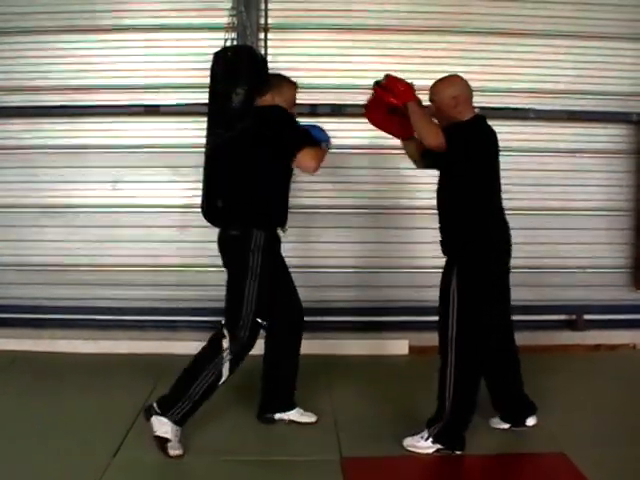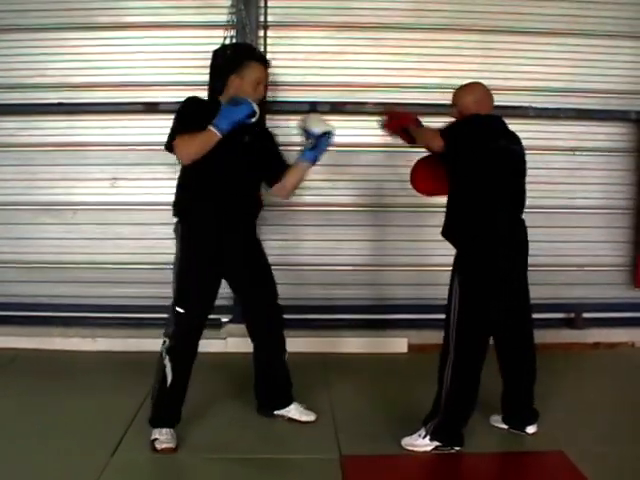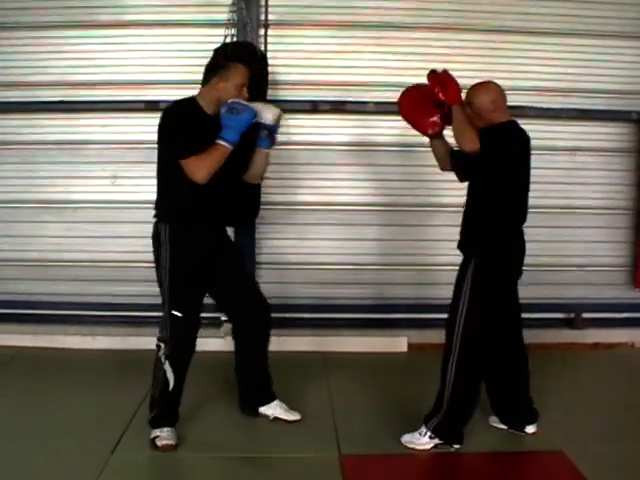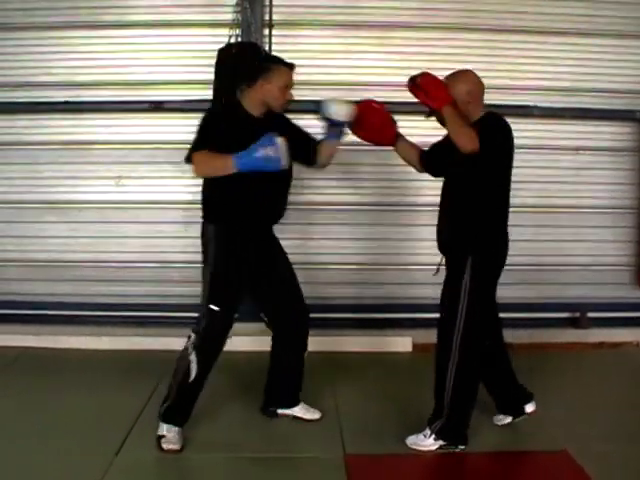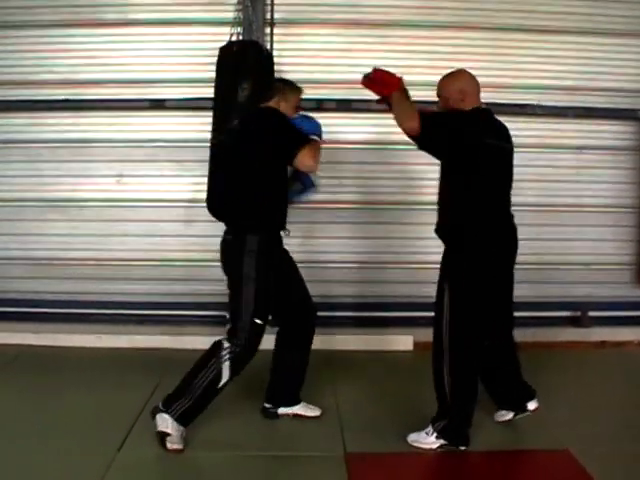
dt=0.5s
person 1, frame 1
left shoulder: (236, 126)
right shoulder: (273, 117)
right elbow: (308, 162)
right wrist: (319, 140)
left hip: (251, 237)
right hip: (253, 239)
left knee: (288, 319)
right knee: (240, 333)
left ankle: (278, 403)
right ankle: (168, 414)
person 1, frame 2
left shoulder: (258, 134)
right shoulder: (197, 111)
left elbow: (282, 188)
right elbow: (184, 153)
left wrist: (310, 155)
right wrist: (223, 123)
left hip: (241, 236)
right hip: (197, 234)
left knee: (268, 321)
right knee: (184, 328)
left ankle: (277, 400)
right ankle: (163, 420)
person 1, frame 3
left shoulder: (230, 121)
right shoulder: (180, 116)
left elbow: (251, 177)
right elbow: (198, 172)
left wrist: (263, 140)
right wrist: (229, 137)
left hip: (216, 237)
right hip: (179, 237)
left knee: (254, 313)
right knee: (179, 330)
left ankle: (259, 399)
right ankle: (162, 419)
person 1, frame 4
left shoulder: (282, 128)
right shoulder: (222, 119)
left elbow: (319, 158)
right elbow: (202, 166)
left wrist: (334, 133)
right wrist: (246, 161)
left hip: (262, 237)
right hip: (225, 236)
left knee: (293, 318)
right knee: (213, 329)
left ankle: (283, 399)
right ankle: (172, 419)
person 1, frame 5
left shoulder: (239, 136)
right shoulder: (262, 134)
right elbow: (308, 162)
left wrist: (288, 194)
right wrist: (311, 135)
left hip: (264, 241)
right hip: (251, 243)
left knee: (299, 317)
right knee: (242, 337)
left ankle: (281, 398)
right ankle: (172, 413)
person 2, frame 1
left shoulder: (473, 133)
right shoulder: (469, 134)
left elbow: (433, 141)
right elbow: (424, 157)
left wrist: (407, 101)
right wrist: (399, 127)
left hip: (472, 252)
right hip: (489, 246)
left knee: (461, 340)
right knee: (495, 330)
left ankle: (446, 433)
right ankle: (517, 409)
person 2, frame 2
left shoulder: (477, 129)
right shoulder: (509, 141)
left elbow: (434, 141)
left wrist: (405, 124)
right wrist: (455, 183)
left hip: (481, 251)
right hip: (512, 245)
left knee: (464, 339)
right knee: (514, 331)
left ankle: (444, 430)
right ankle: (520, 414)
person 2, frame 3
left shoulder: (511, 137)
right shoulder: (498, 139)
left elbow: (469, 144)
right elbow: (451, 162)
left wrist: (451, 99)
right wrist: (435, 129)
left hip: (489, 253)
right hip: (503, 249)
left knee: (466, 338)
right knee: (503, 332)
left ankle: (445, 428)
right ankle: (518, 413)
person 2, frame 4
left shoulder: (495, 129)
right shoulder: (468, 131)
left elbow: (468, 146)
right elbow: (426, 162)
left wrist: (443, 104)
right wrist: (391, 137)
left hip: (477, 249)
right hip: (469, 246)
left knee: (459, 335)
right knee: (482, 327)
left ankle: (448, 429)
right ankle: (515, 399)
person 2, frame 5
left shoulder: (459, 125)
right shoulder: (497, 131)
left elbow: (411, 123)
left wrist: (393, 90)
left hip: (469, 246)
right hip: (500, 239)
left knee: (456, 336)
right knee: (495, 322)
left ankle: (452, 428)
right ankle: (518, 397)
